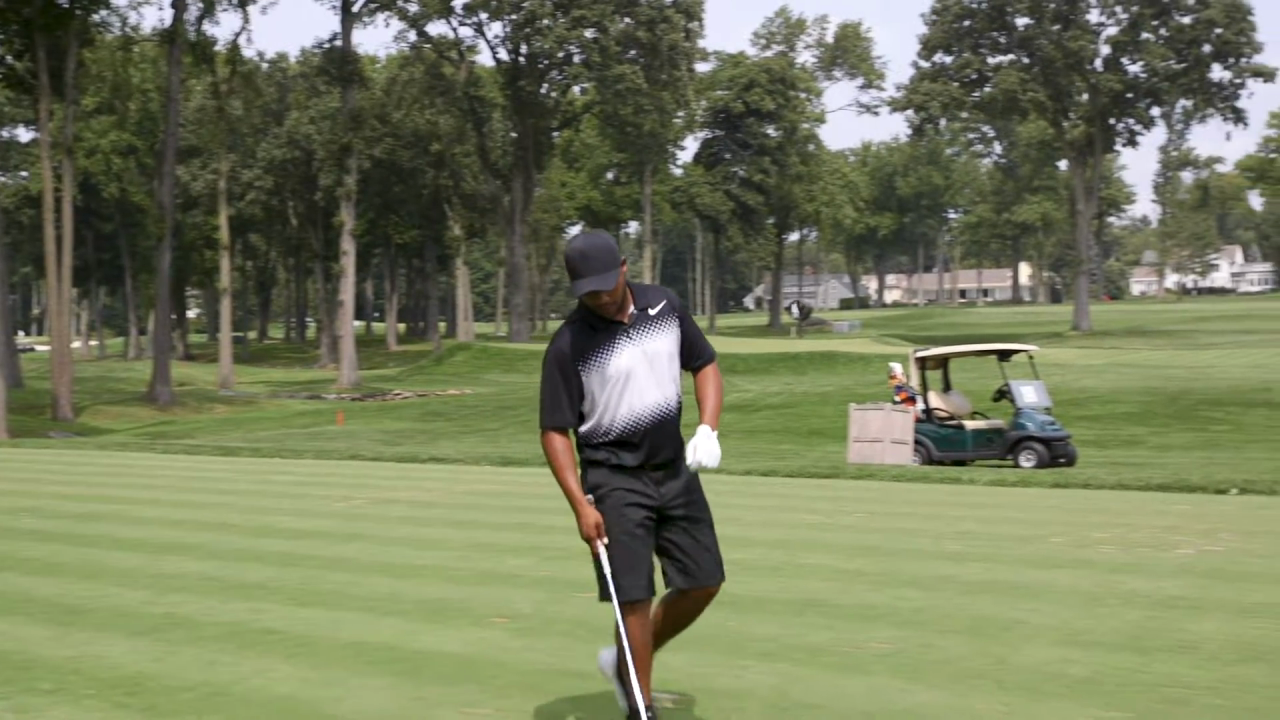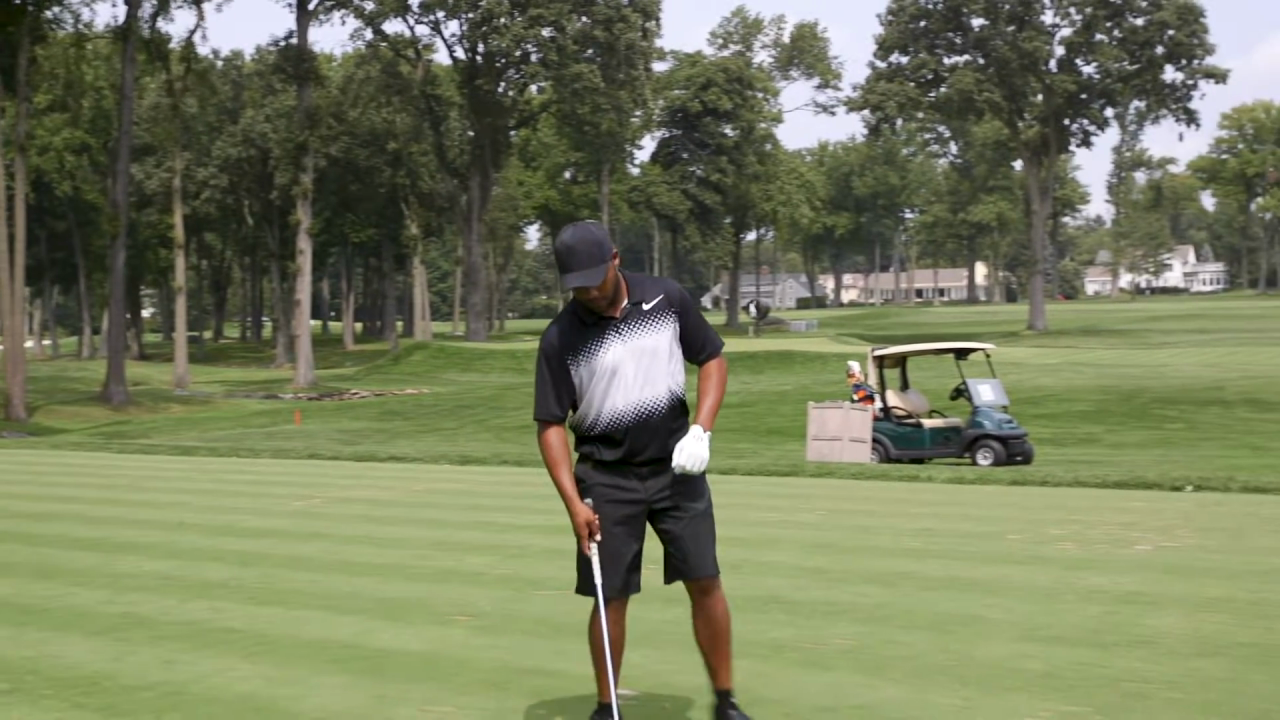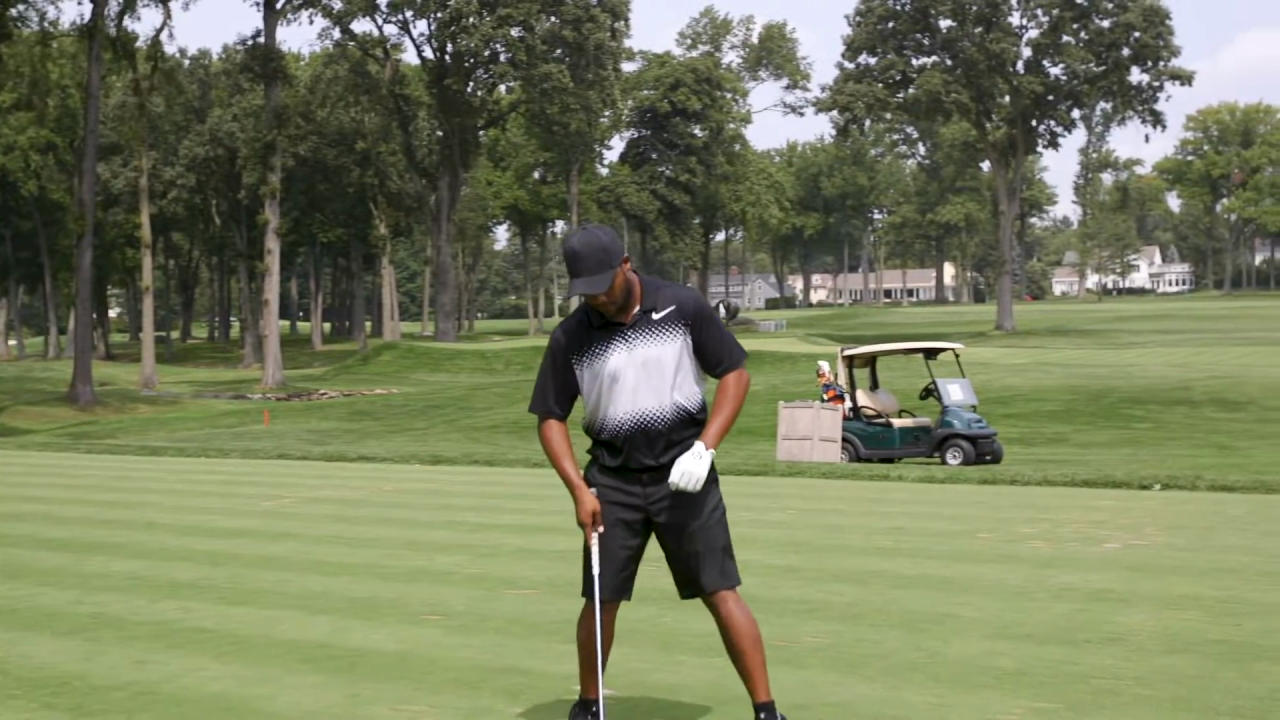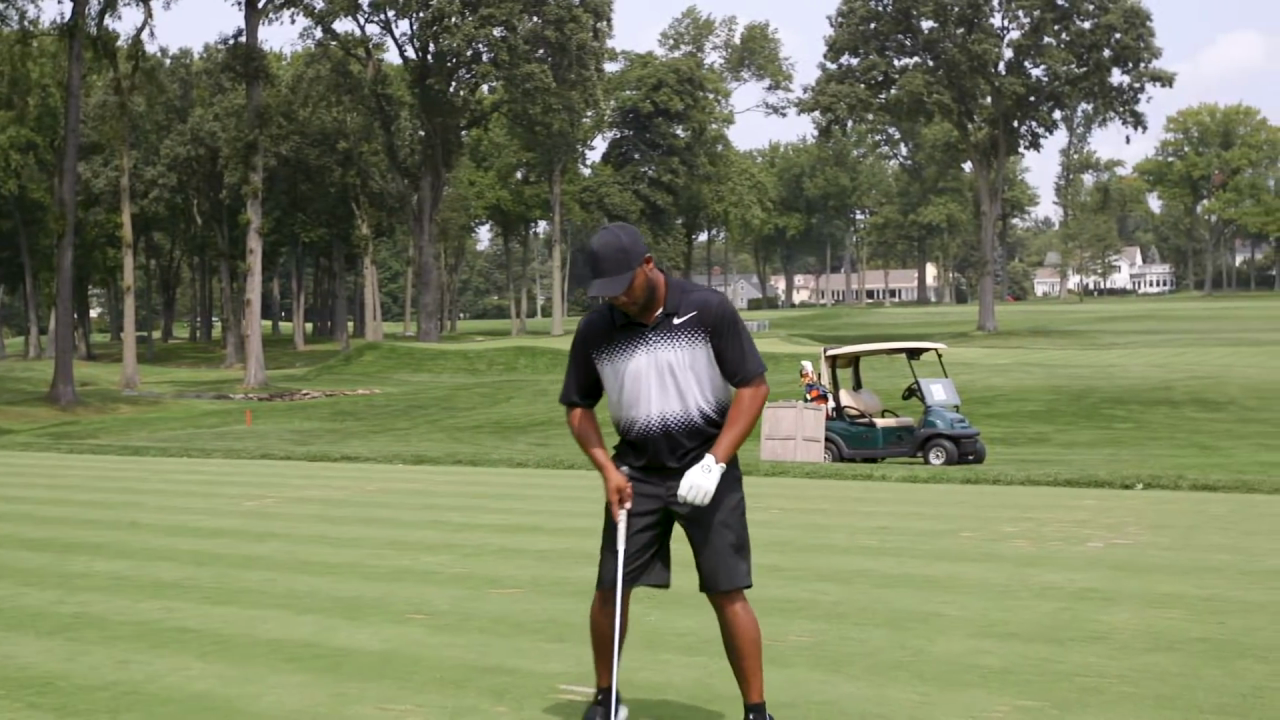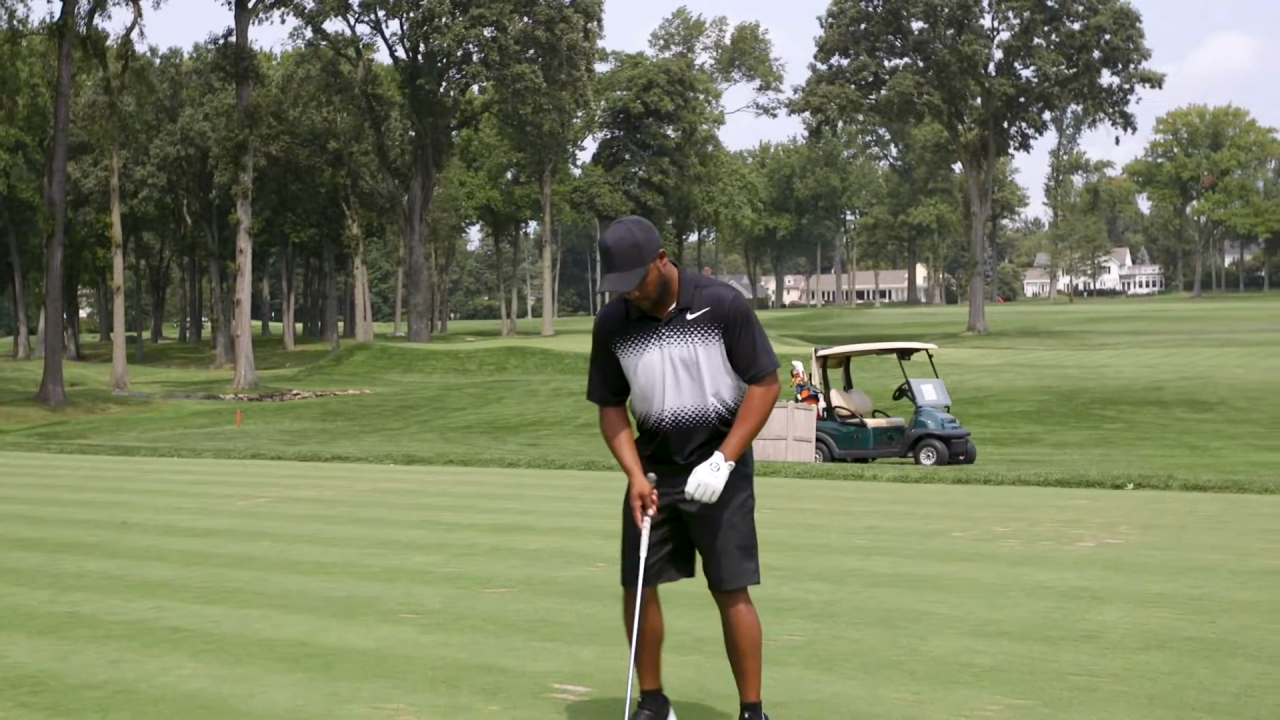
dt=0.3s
person 1, frame 1
left shoulder: (664, 305)
right shoulder: (569, 345)
left elbow: (704, 365)
right elbow: (554, 431)
left wrist: (707, 429)
right wrist: (580, 505)
left hip: (675, 471)
right hip: (615, 479)
left knee: (703, 584)
right knee: (636, 600)
left ankle: (625, 661)
person 1, frame 2
left shoulder: (667, 298)
right shoulder: (560, 338)
left elbow: (712, 359)
right elbow: (551, 425)
left wrist: (699, 431)
right wrist: (574, 502)
left hip: (674, 467)
right hip: (607, 476)
left knee: (704, 582)
right knee: (611, 597)
person 1, frame 3
left shoulder: (684, 306)
right shoulder: (570, 337)
left elbow: (734, 373)
right elbow: (551, 418)
left wrist: (704, 448)
right wrist: (579, 489)
left hip: (683, 473)
right hip: (614, 479)
left knee: (720, 591)
right knee: (603, 599)
person 1, frame 4
left shoulder: (710, 309)
right shoulder: (594, 331)
left elbow: (753, 387)
right elbow: (578, 406)
left wrist: (714, 463)
right wrist: (608, 471)
left hip: (707, 470)
right hip: (638, 472)
left knee: (726, 592)
right knee: (610, 589)
person 1, frame 5
left shoulder: (724, 305)
right shoulder: (612, 323)
left elbow: (765, 384)
right elbow: (610, 406)
left wrist: (722, 461)
right wrist: (635, 475)
left hip: (718, 466)
right hip: (654, 468)
left knee: (731, 591)
right knee: (637, 585)
